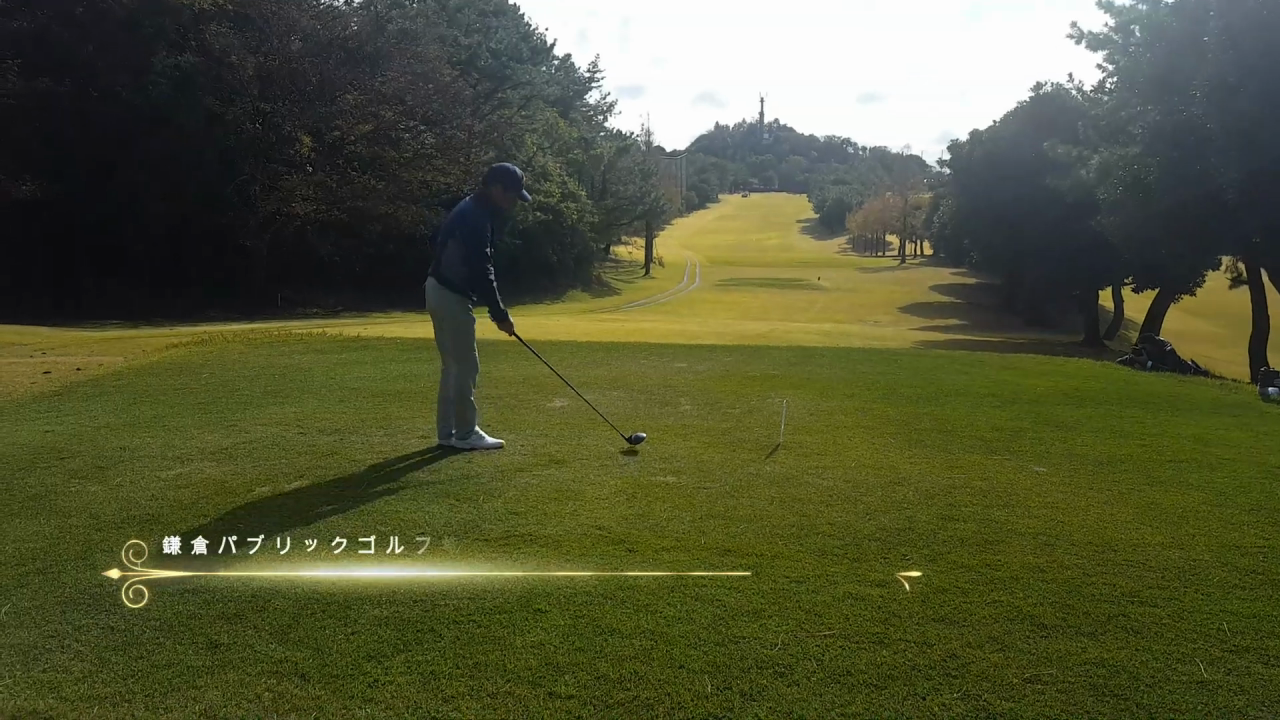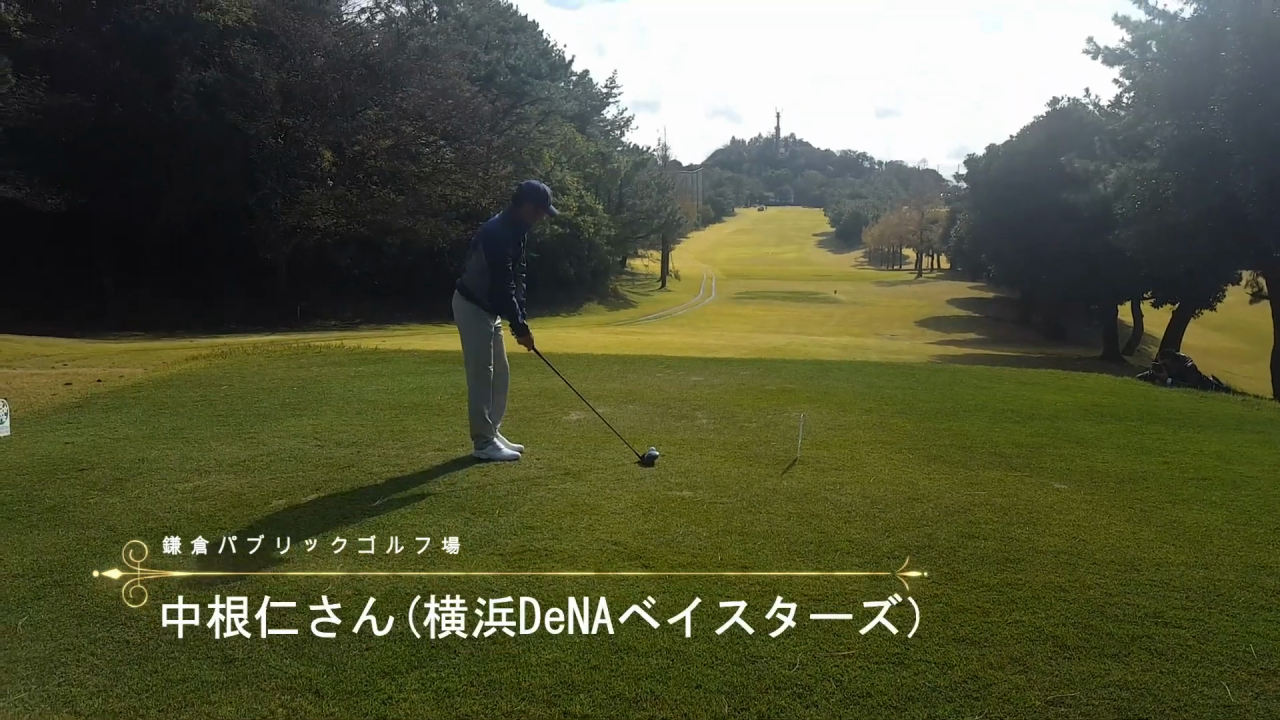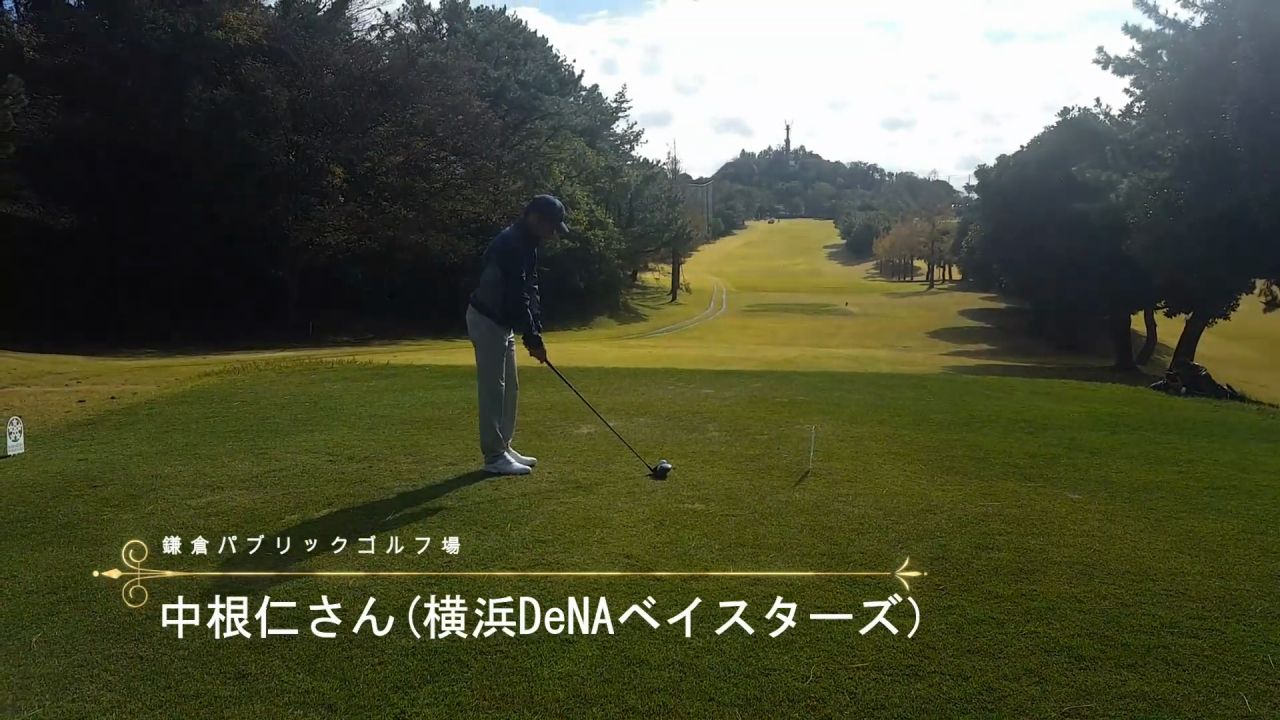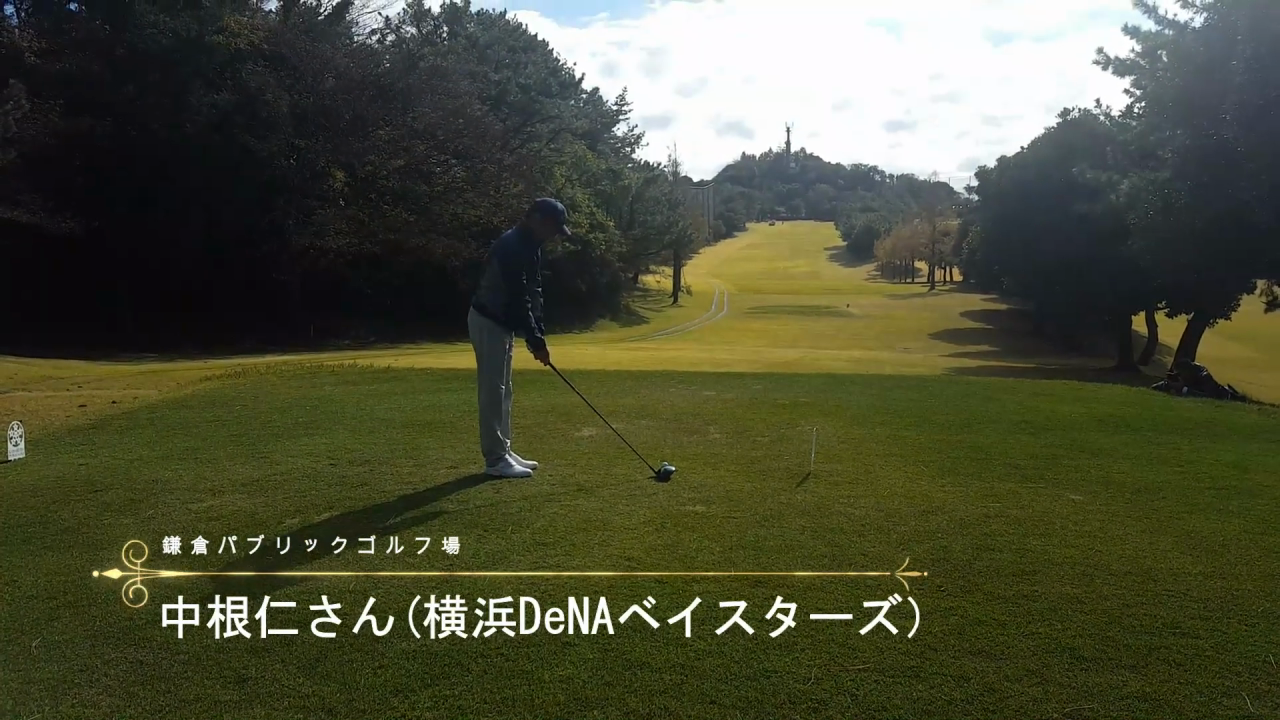
dt=1s
person 1, frame 1
left shoulder: (474, 210)
right shoulder: (475, 219)
left elbow: (477, 267)
right elbow: (481, 272)
left wrist: (496, 310)
right wrist: (500, 314)
left hip: (442, 290)
right hip: (451, 295)
left knee: (454, 364)
right knee: (466, 366)
left ankle: (448, 431)
right ankle: (465, 433)
person 1, frame 2
left shoulder: (516, 231)
right shoulder: (496, 233)
left elbow: (516, 278)
right elbow: (502, 285)
left wrist: (520, 318)
right wrist: (519, 326)
left hip: (488, 307)
right hip: (473, 306)
left knee: (498, 372)
right knee: (482, 373)
left ankle: (492, 434)
right ankle: (483, 442)
person 1, frame 3
left shoulder: (527, 244)
right shoulder: (510, 244)
left elbow: (529, 290)
right elbow: (516, 296)
left wrist: (535, 332)
right wrist: (533, 338)
left hip: (501, 321)
right hip: (487, 320)
left knee: (508, 387)
right knee: (493, 387)
left ankle: (503, 448)
right ankle: (494, 456)
person 1, frame 4
left shoulder: (530, 246)
right shoulder: (511, 247)
left elbow: (533, 292)
right elbow: (518, 298)
left wrist: (538, 333)
right wrist: (535, 339)
left hip: (502, 323)
right hip: (488, 322)
left knee: (503, 390)
right knee: (493, 390)
left ankle: (503, 452)
right ankle: (495, 459)
